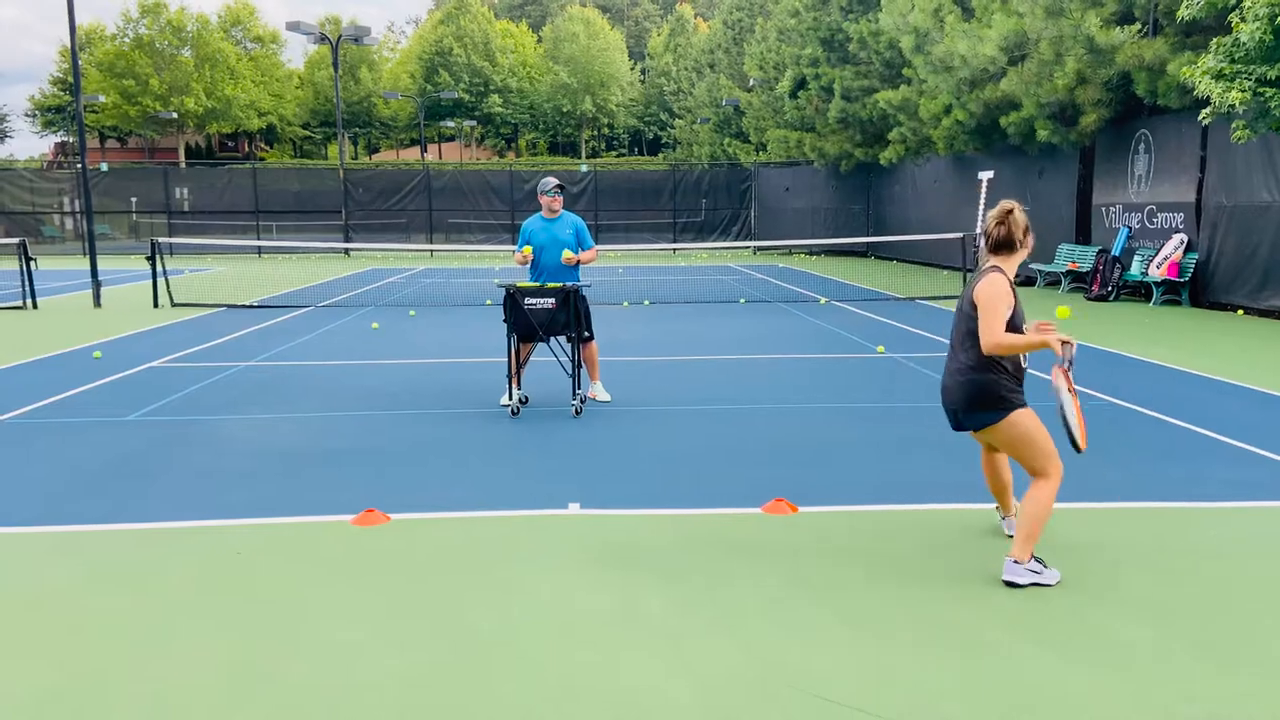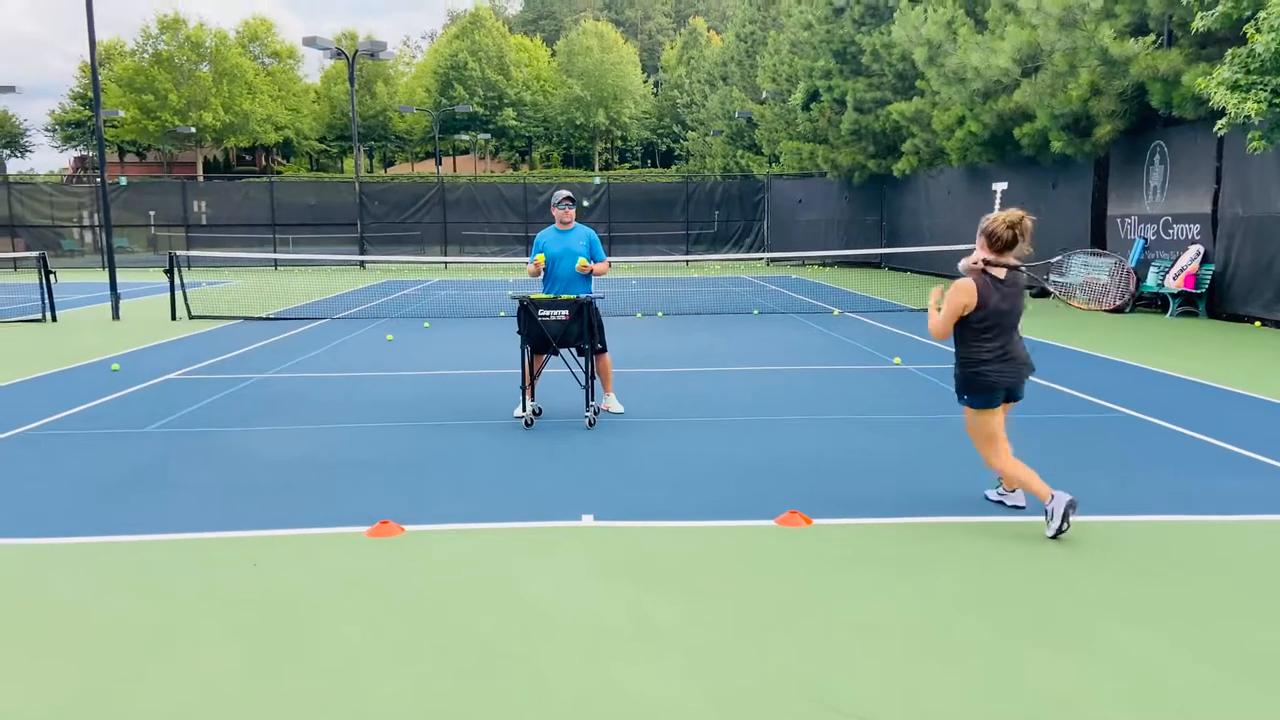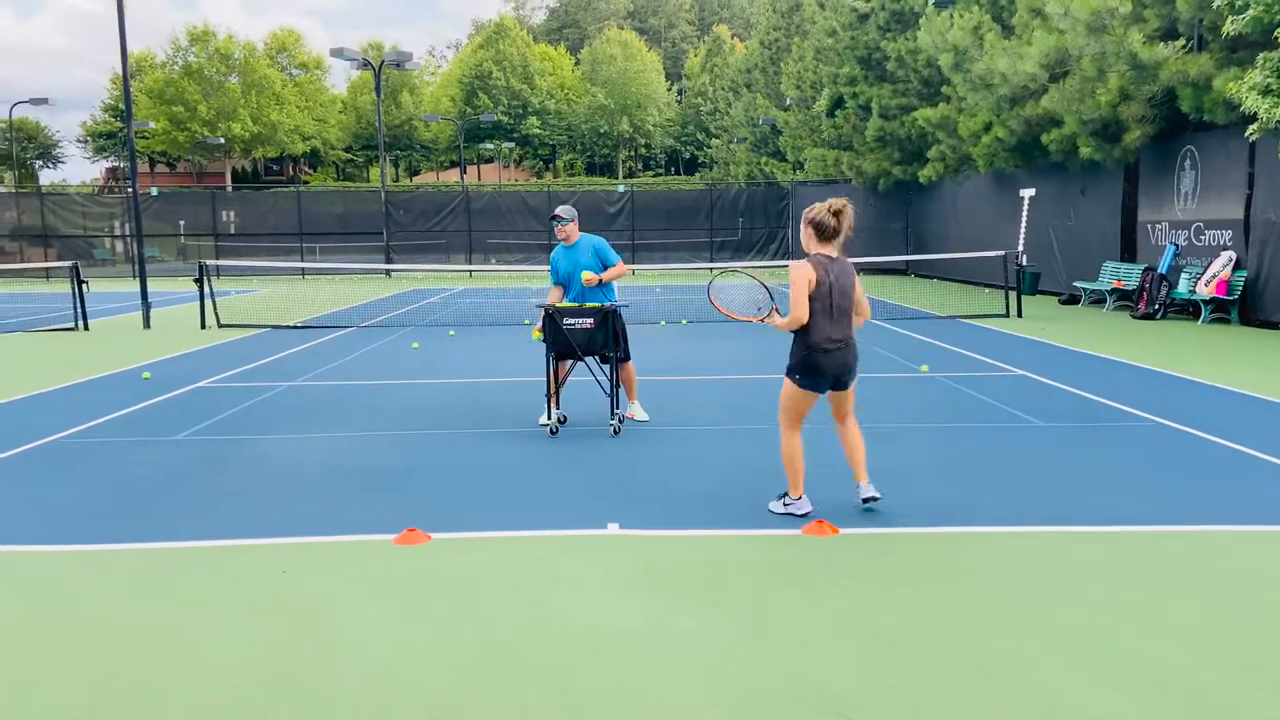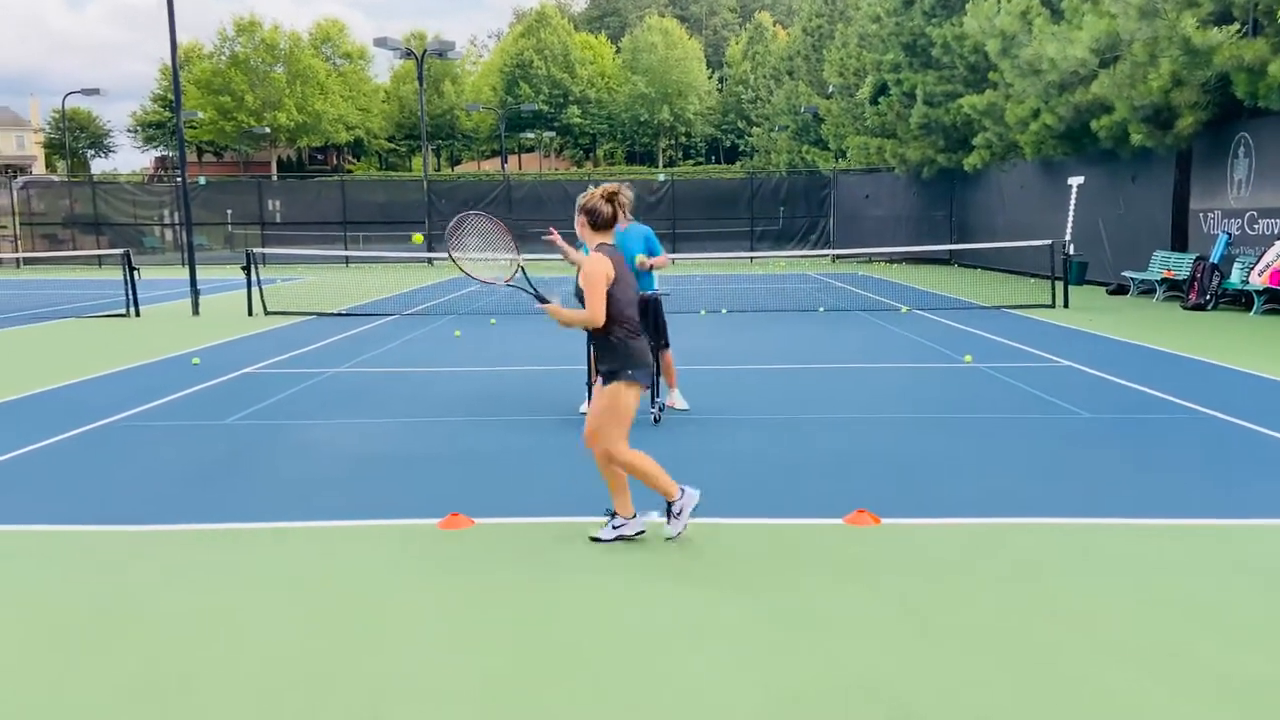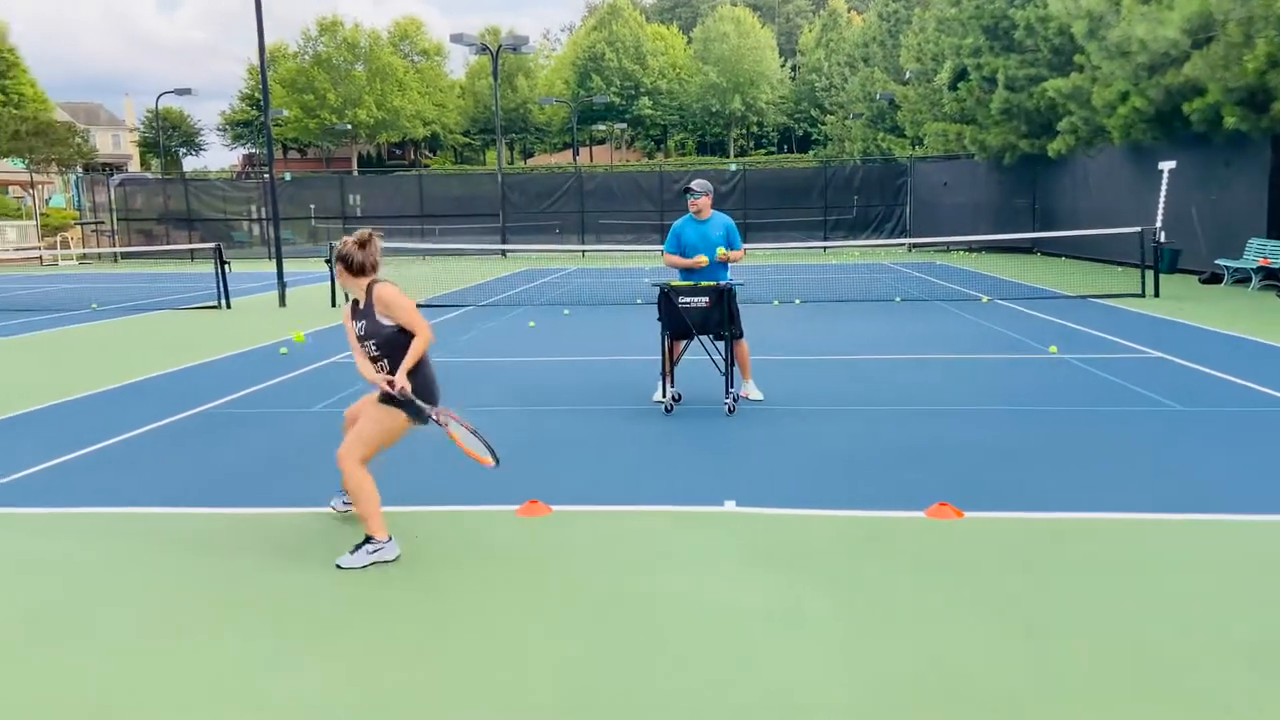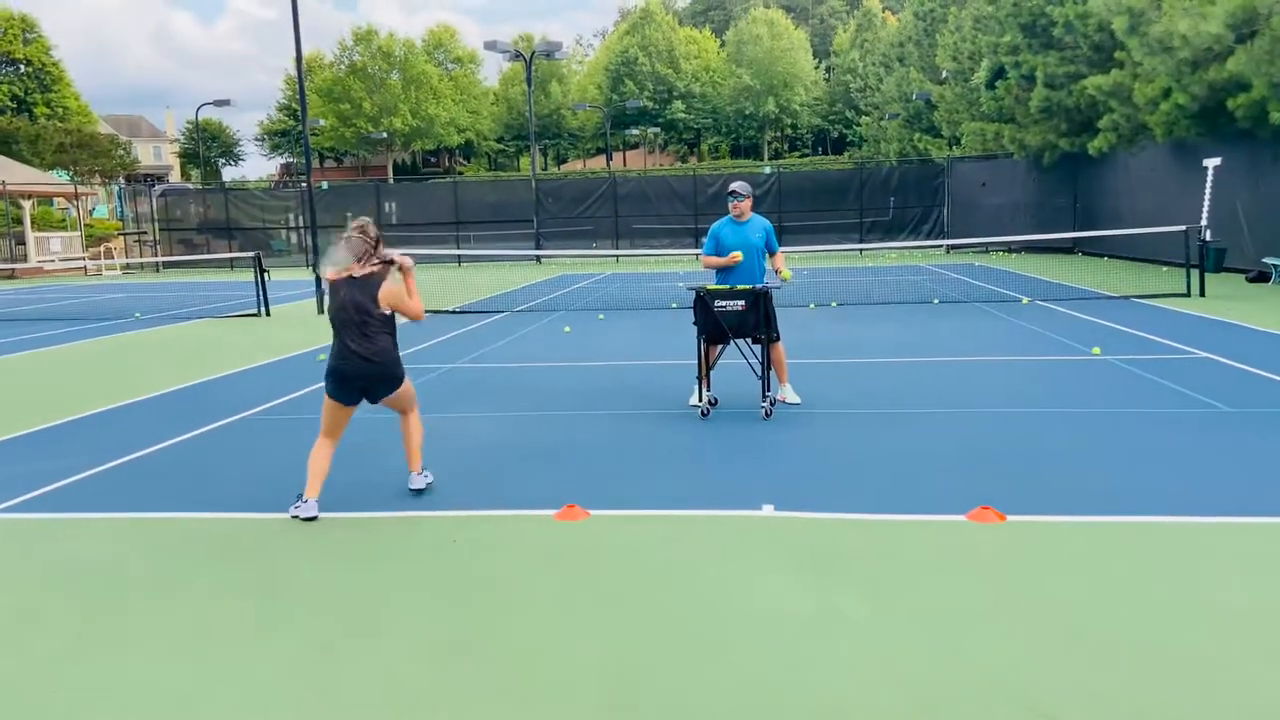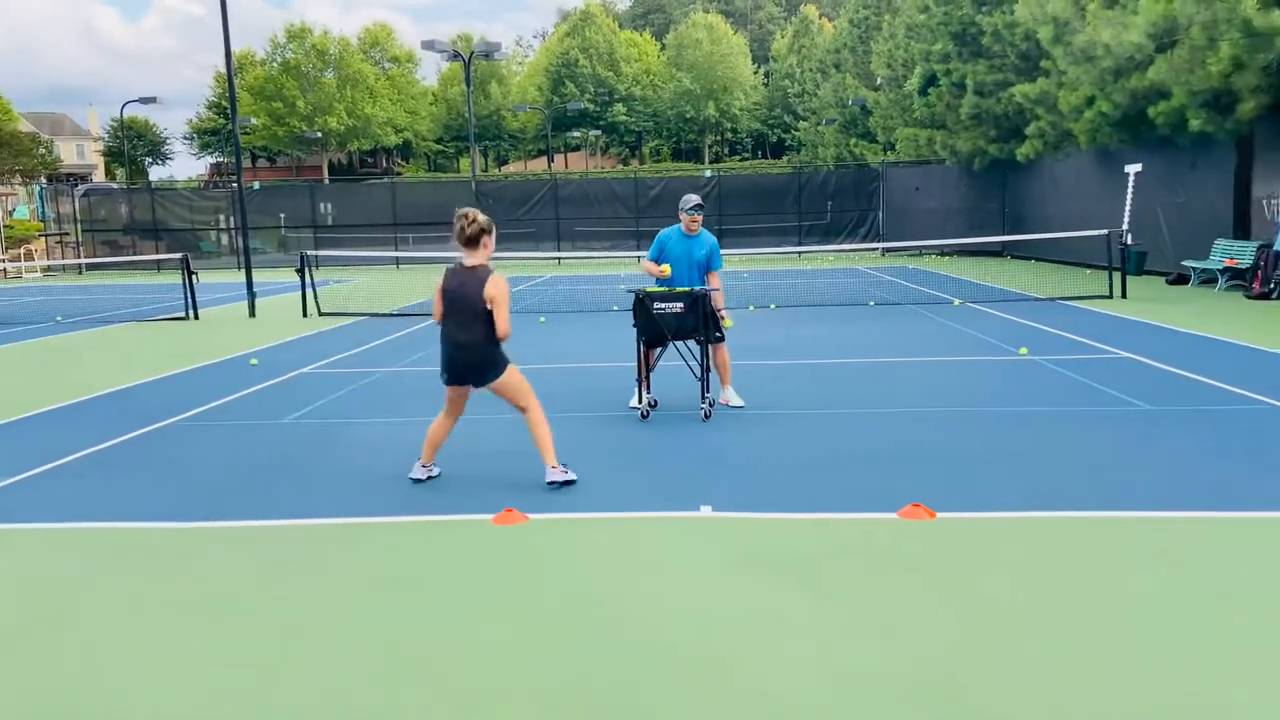
dt=0.7s
person 1, frame 1
left shoulder: (981, 280)
right shoulder: (996, 282)
right elbow: (992, 345)
left wrist: (1029, 330)
right wrist: (1043, 342)
left hip: (958, 393)
right hip: (988, 393)
left knee: (993, 446)
right knee: (1049, 472)
left ankle: (1010, 517)
right ankle: (1019, 562)
person 1, frame 2
left shoulder: (965, 287)
right shoulder: (1017, 277)
left elbow: (938, 333)
left wrist: (933, 305)
right wrist: (970, 265)
left hip: (978, 378)
right hip: (1014, 371)
left knee: (996, 455)
right knee: (993, 433)
left ankle: (1053, 499)
right ankle: (1010, 489)
person 1, frame 3
left shoulder: (802, 269)
right shoulder: (847, 268)
left elbow: (799, 318)
right elbow: (863, 313)
left wrist: (780, 323)
left hip: (811, 360)
right hip: (846, 358)
left knee: (790, 426)
right knee: (845, 419)
left ankle: (795, 498)
right ankle: (864, 484)
person 1, frame 4
left shoulder: (594, 260)
right shoulder: (613, 257)
left elbow: (596, 318)
left wrist: (560, 312)
right wrist: (571, 317)
left hip: (624, 362)
right hip: (617, 362)
left knee: (611, 448)
right knee: (595, 436)
left ankle: (677, 496)
right ankle: (625, 517)
person 1, frame 5
left shoulder: (384, 294)
right shoulder: (351, 311)
left elbow: (424, 333)
right elbow: (361, 357)
left wrist: (401, 372)
right wrist: (379, 379)
left hip: (411, 391)
right hip: (393, 390)
left knee: (348, 457)
right knee: (352, 418)
left ankle: (380, 542)
right ankle: (353, 497)
person 1, frame 6
left shoulder: (335, 281)
right shoulder: (388, 285)
right elbow: (417, 314)
left wrist: (388, 267)
right wrist: (407, 274)
left hip: (344, 373)
right hip: (385, 371)
left knee: (327, 438)
right knee: (410, 410)
left ankle: (308, 500)
right ankle: (416, 475)
person 1, frame 7
left shoulder: (448, 276)
right shoulder: (494, 281)
left elbow: (439, 318)
right elbow: (503, 332)
left hip: (453, 360)
right hip: (488, 361)
left knee: (451, 414)
right knee: (531, 406)
left ankle: (423, 467)
right ankle: (553, 469)
person 2, frame 1
left shoulder: (575, 222)
right shoulder: (529, 225)
left elbow: (592, 252)
right elbow: (519, 256)
left wrist: (577, 259)
right wrist: (523, 258)
left knee: (586, 340)
right knee: (523, 341)
left ankle: (596, 386)
person 2, frame 2
left shoulder: (588, 234)
right shoulder: (543, 237)
left elbow: (604, 266)
right elbow: (531, 270)
left wrist: (591, 269)
right wrist: (535, 267)
left knee: (600, 351)
right knee: (536, 352)
left ankle: (608, 397)
right ankle: (527, 400)
person 2, frame 3
left shoulder: (595, 243)
right shoulder: (556, 255)
left elbow: (621, 268)
right elbow: (557, 290)
left wrist: (599, 278)
right wrist: (544, 317)
left knee: (622, 360)
right knee: (559, 359)
left ankle: (633, 405)
right ankle: (552, 408)
person 2, frame 4
left shoulder: (643, 232)
left elbow: (663, 259)
right elbow: (580, 260)
left wrist: (649, 263)
right wrist: (562, 246)
left hip: (647, 301)
left knee: (662, 347)
left ankle: (673, 394)
person 2, frame 5
left shoulder: (725, 222)
right shoulder: (679, 226)
left elbow: (739, 251)
right elbow: (668, 258)
left wrist: (729, 257)
right wrist: (690, 262)
left knee: (737, 337)
right knee: (674, 338)
left ankle: (747, 384)
right ankle: (666, 384)
person 2, frame 6
left shoulder: (764, 225)
right shoulder: (718, 228)
left elbow: (775, 253)
right elbow: (705, 260)
left wrist: (780, 268)
right wrist: (726, 261)
left knee: (773, 341)
right knee: (711, 342)
left ankle: (784, 388)
right ankle: (702, 389)
person 2, frame 7
left shoulder: (710, 241)
right shoulder: (665, 236)
left elbow: (713, 277)
right elbow: (647, 263)
left wrist: (720, 308)
right wrist: (657, 271)
left knee: (718, 342)
right knee: (649, 345)
left ankle: (727, 391)
right ankle: (642, 391)
